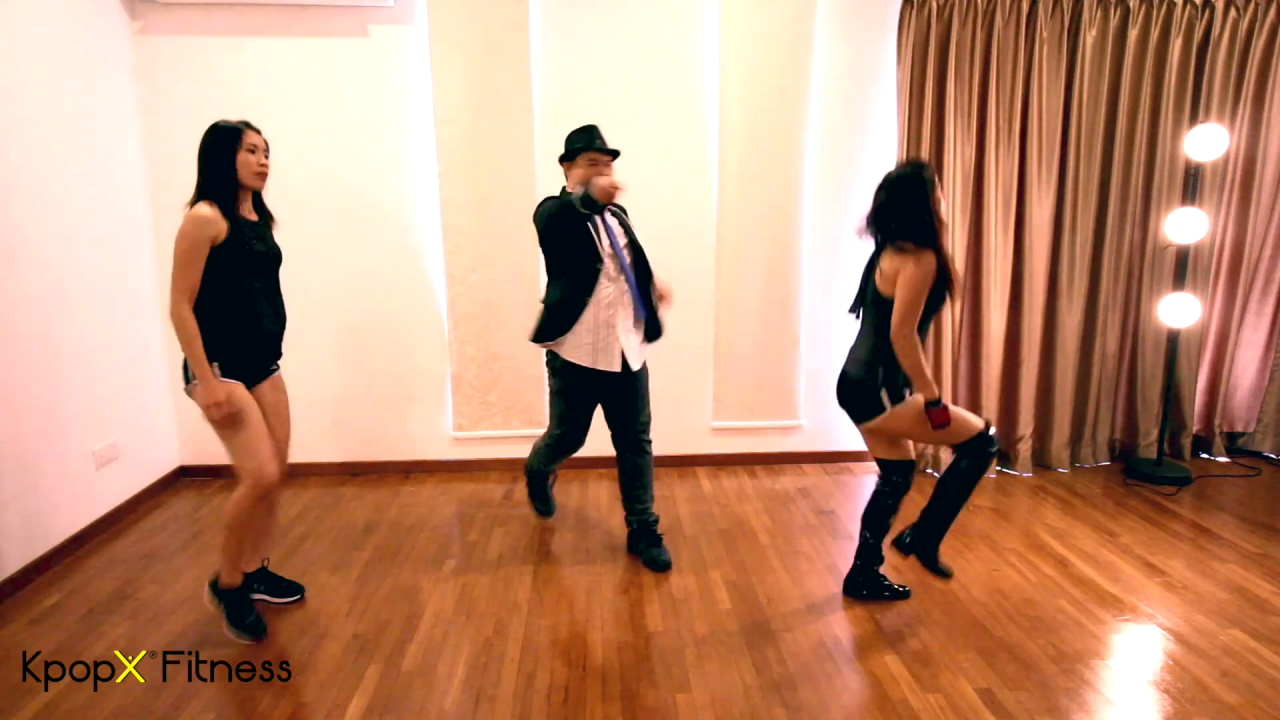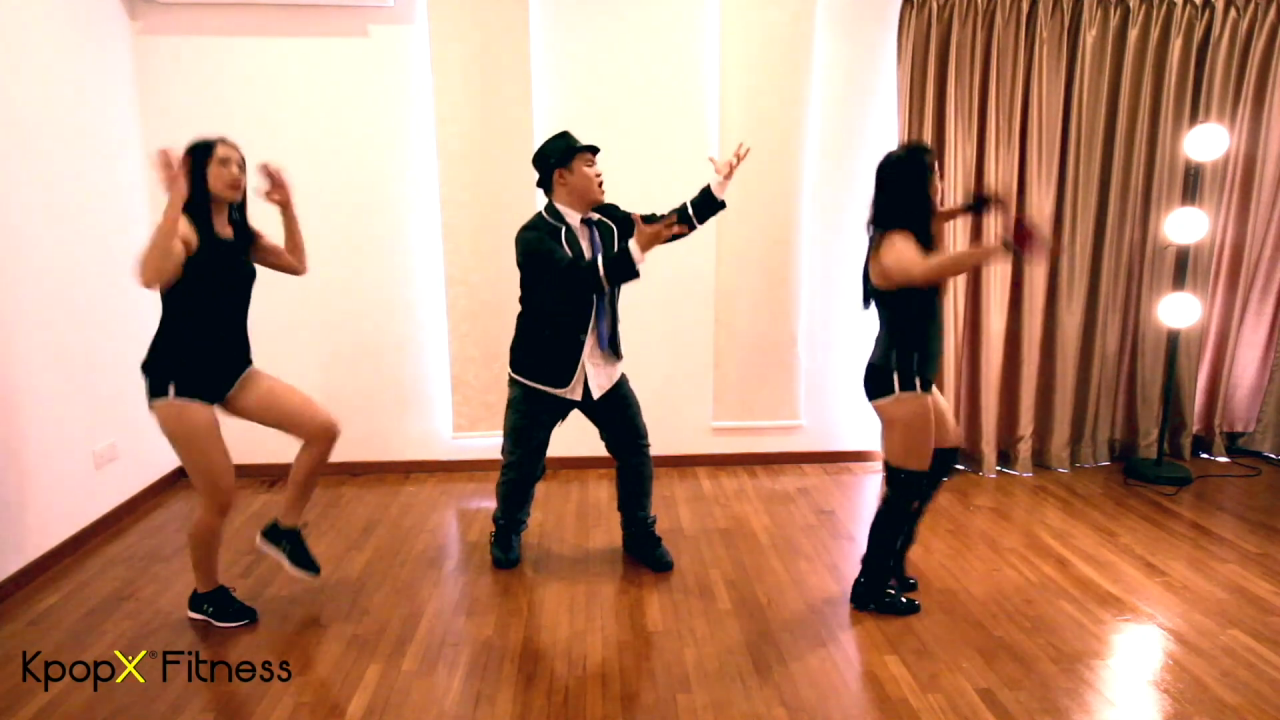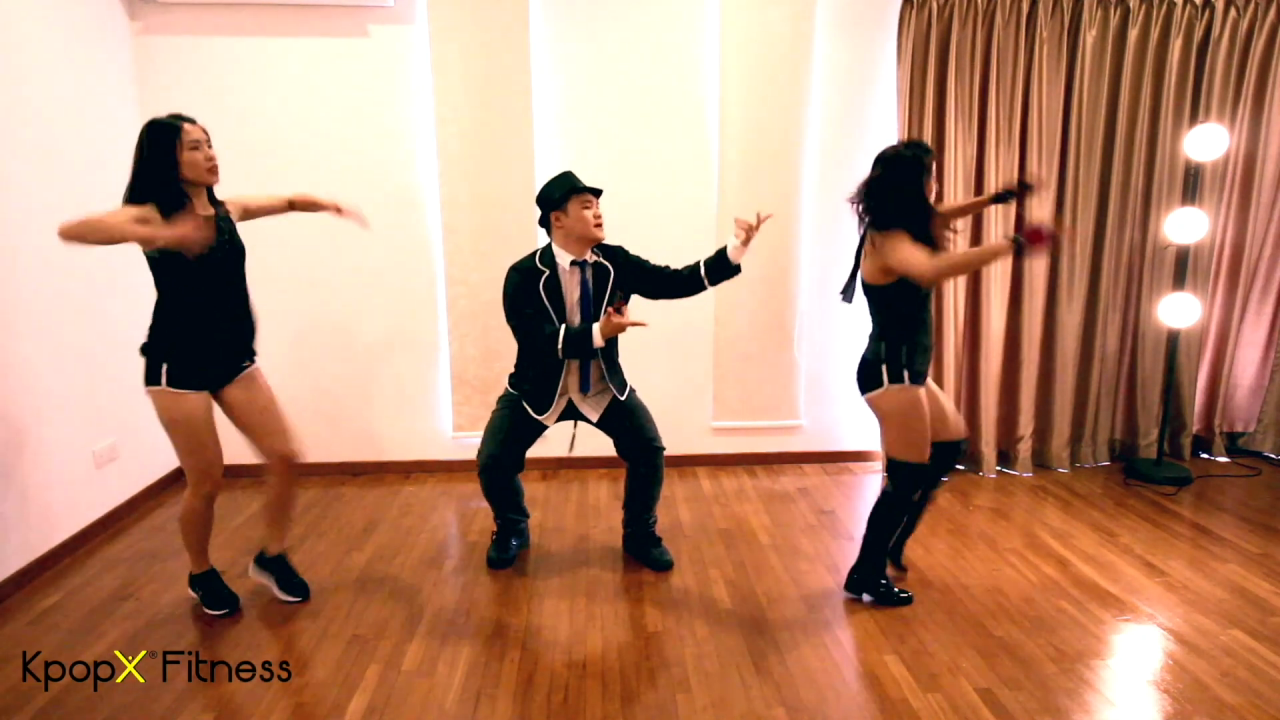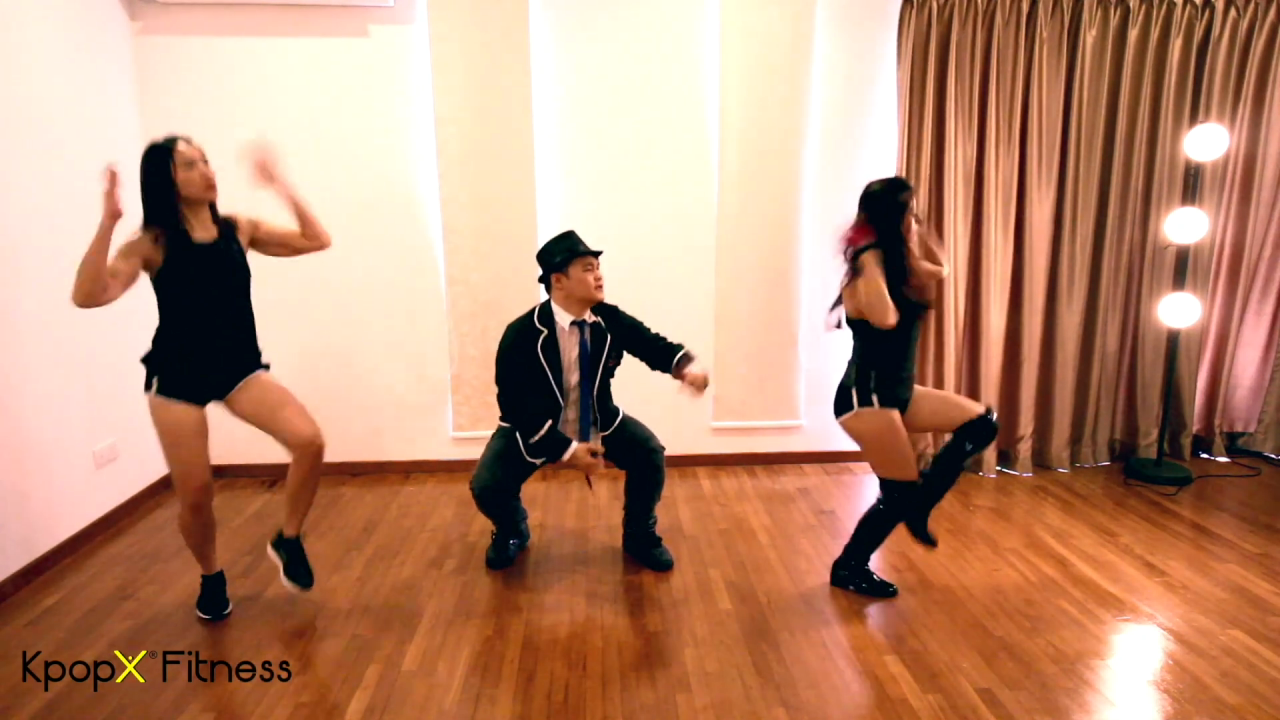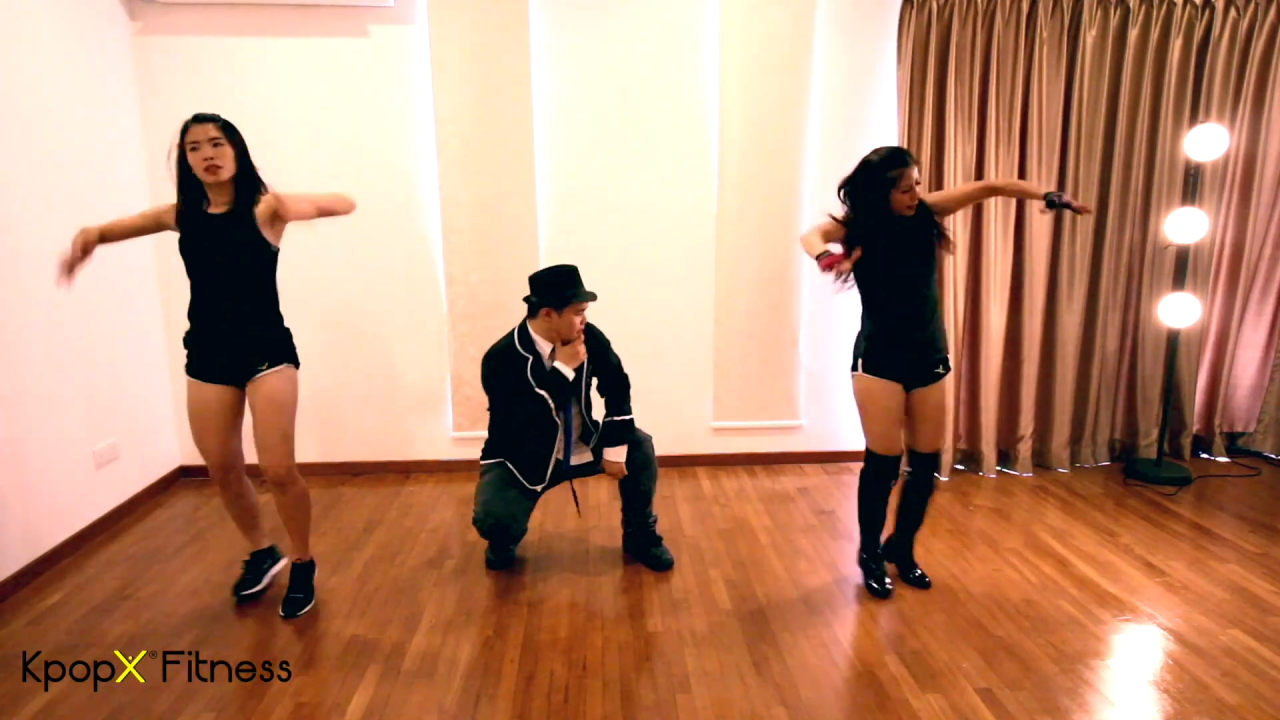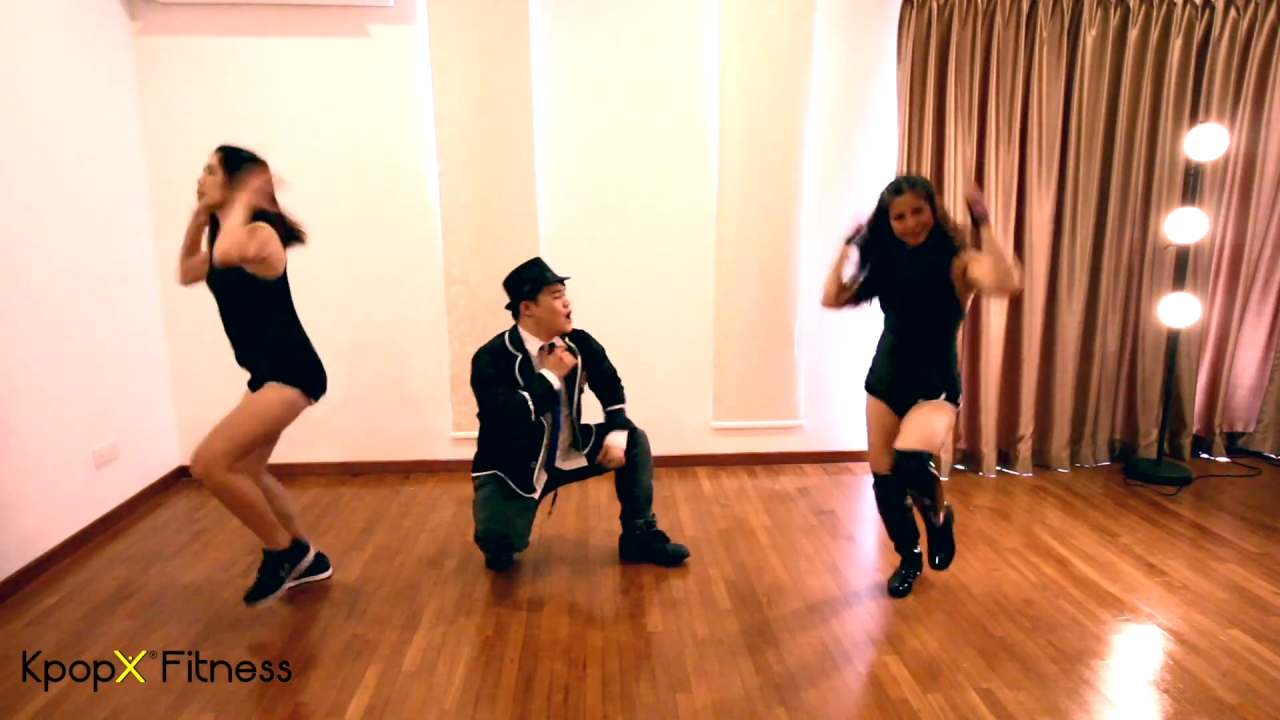
dt=0.7s
person 1, frame 1
left shoulder: (258, 220)
right shoulder: (205, 219)
right elbow: (181, 306)
right wrist: (207, 378)
left hip: (263, 362)
right hip: (223, 369)
left knee: (274, 473)
right knee: (260, 476)
left ankle: (254, 571)
right ankle: (230, 584)
person 1, frame 2
left shoulder: (242, 233)
right shoulder: (183, 229)
left elbow: (296, 265)
right elbow: (152, 276)
left wrist: (286, 208)
right wrist: (175, 203)
left hip: (234, 369)
right hip: (180, 380)
left knee: (323, 428)
right knee: (218, 496)
left ankle: (285, 528)
right ankle: (204, 596)
person 1, frame 3
left shoulder: (227, 211)
right shoulder: (150, 216)
left elbow: (284, 202)
right elbow: (72, 230)
left wrist: (325, 204)
right wrist: (161, 236)
left hip: (234, 359)
right hip: (177, 365)
left knee: (285, 456)
right knee: (207, 483)
left ankle: (273, 557)
right ankle: (201, 574)
person 1, frame 4
left shoulder: (240, 230)
right shoulder: (153, 242)
left elbow: (316, 242)
right elbow: (87, 295)
left wrist: (282, 189)
right wrist: (108, 218)
left hip: (240, 367)
right hip: (175, 378)
left knee: (309, 442)
right knee: (195, 495)
left ankle: (288, 538)
right ankle: (212, 578)
person 1, frame 5
left shoulder: (267, 206)
right shoulder: (180, 215)
left elbow: (346, 204)
right elbow: (108, 231)
left wrist: (311, 205)
right wrist: (87, 238)
left hip: (267, 352)
right hip: (208, 358)
left knee: (279, 470)
right knee: (224, 472)
left ankle: (303, 565)
right ankle: (263, 553)
person 1, frame 6
left shoulder: (257, 234)
right shoulder: (227, 248)
left elbow: (230, 253)
right elbow: (189, 274)
left wrist: (242, 202)
right wrist: (199, 215)
left hip: (291, 375)
right hip: (267, 373)
left knee: (208, 463)
right knee: (244, 472)
left ankle: (282, 548)
right ankle: (305, 557)
person 2, frame 1
left shoulder: (892, 249)
right shoulder: (918, 257)
right elbow: (902, 333)
right wrist: (931, 397)
left hip: (861, 381)
right hip: (880, 387)
left knee: (896, 477)
right knee: (980, 441)
left ankle: (865, 573)
right ankle: (923, 537)
person 2, frame 2
left shoulder: (907, 231)
right shoulder: (895, 242)
left elbow: (934, 216)
right elbow: (923, 271)
left wrist: (970, 208)
right wrist: (993, 250)
left hip: (911, 374)
right hip: (899, 377)
left knee: (947, 455)
right knee: (911, 486)
left ankle: (888, 564)
right ankle: (874, 587)
person 2, frame 3
left shoulder: (900, 232)
right shoulder: (889, 240)
left elbow: (940, 215)
right elbow: (932, 270)
left wrist: (995, 199)
right wrist: (1012, 245)
left hip: (907, 369)
right hip: (891, 371)
left knee: (950, 448)
right knee: (909, 477)
left ankle: (887, 546)
right ankle: (866, 574)
person 2, frame 4
left shoulder: (900, 259)
right shoulder: (867, 272)
left elbow: (935, 279)
right elbow: (885, 320)
left wrist: (920, 261)
right wrist: (870, 255)
left hip: (898, 389)
right hip: (867, 396)
left knee: (982, 423)
right knee: (902, 488)
left ankle: (918, 508)
right ankle: (848, 569)
person 2, frame 5
left shoulder: (925, 214)
right shoulder: (860, 227)
left elbow: (987, 186)
right elbow: (811, 237)
left wrist: (1046, 197)
right wrist: (825, 255)
left hip: (930, 359)
right hip: (879, 361)
left knee: (927, 463)
right knee: (884, 461)
left ankle: (899, 548)
right ankle: (869, 554)
person 2, frame 6
left shoulder: (957, 261)
right shoulder: (885, 264)
left elbow: (1009, 287)
right elbow: (831, 300)
left wrist: (983, 228)
right wrist: (849, 247)
left hip: (935, 390)
right hip: (883, 385)
left knee: (912, 464)
right knee: (885, 483)
left ankle: (938, 519)
right ankle: (910, 558)
person 3, frame 1
left shoulder: (617, 214)
right shoulder: (554, 211)
left elbow: (635, 265)
right elbow: (565, 219)
left wrist: (652, 286)
right wrist: (591, 198)
left hip: (628, 349)
right hip: (577, 351)
left knee: (635, 441)
right knee: (567, 434)
left ankle: (643, 531)
right ankle: (539, 473)
person 3, frame 2
left shoulder: (607, 219)
right shoulder: (535, 236)
left elbow: (668, 228)
right elbow: (578, 281)
left wrist: (718, 187)
right wrist: (634, 252)
left hip: (602, 367)
right hip: (545, 371)
left knee: (634, 448)
right knee: (522, 465)
left ankle: (639, 535)
right ankle: (508, 532)
person 3, frame 3
left shoulder: (615, 262)
right shoulder: (525, 275)
left elbow: (674, 282)
right elbow: (534, 339)
left wrist: (734, 251)
right wrist: (597, 333)
left hip: (604, 386)
right hip: (538, 389)
left knee: (648, 451)
right knee: (494, 463)
left ankle: (639, 535)
right ankle: (511, 531)
person 3, frame 4
left shoulder: (613, 321)
right shoulder: (521, 334)
left elbow: (661, 350)
right elbow: (514, 405)
left wrist: (688, 368)
right wrist: (566, 449)
left hip: (597, 422)
right hip: (534, 429)
left knee: (649, 455)
right knee: (486, 487)
left ankle: (639, 537)
right ankle: (511, 532)
person 3, frame 5
left shoulder: (589, 338)
right shoulder: (501, 358)
left elbow: (617, 387)
right elbow: (523, 422)
left wrist: (615, 448)
right wrist: (562, 369)
left hip: (580, 447)
right hip: (521, 459)
left knee: (639, 446)
right knee: (492, 521)
left ankle: (639, 535)
right ankle: (506, 539)
person 3, frame 6
left shoulder: (580, 342)
right shoulder: (492, 358)
left elbow: (609, 382)
right elbow: (506, 421)
left wrist: (616, 434)
right wrist: (550, 376)
left hip: (574, 452)
right hip: (511, 468)
left knee: (634, 440)
right knee: (495, 538)
left ankle: (639, 537)
right ankle: (504, 541)
